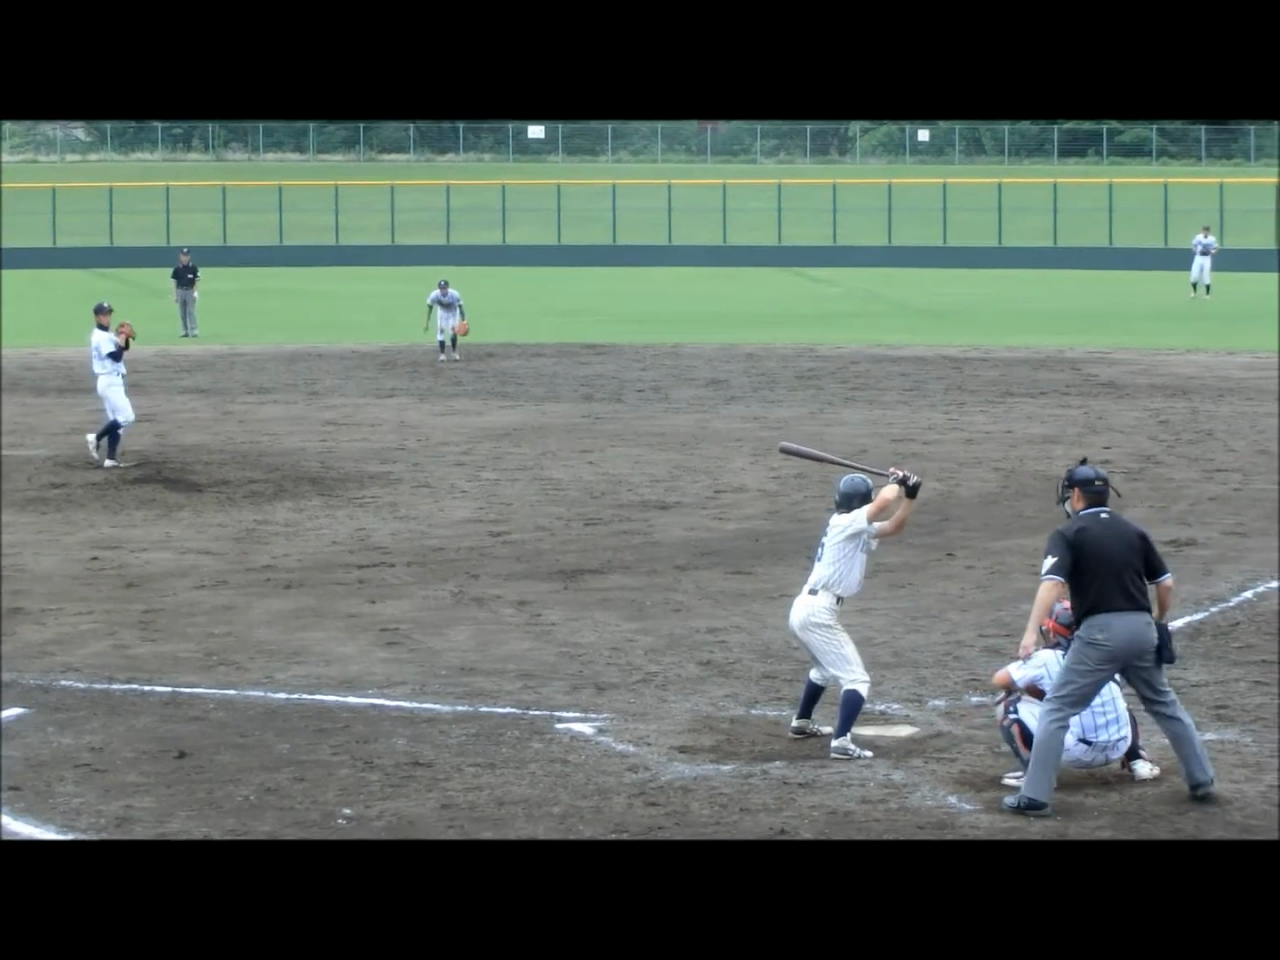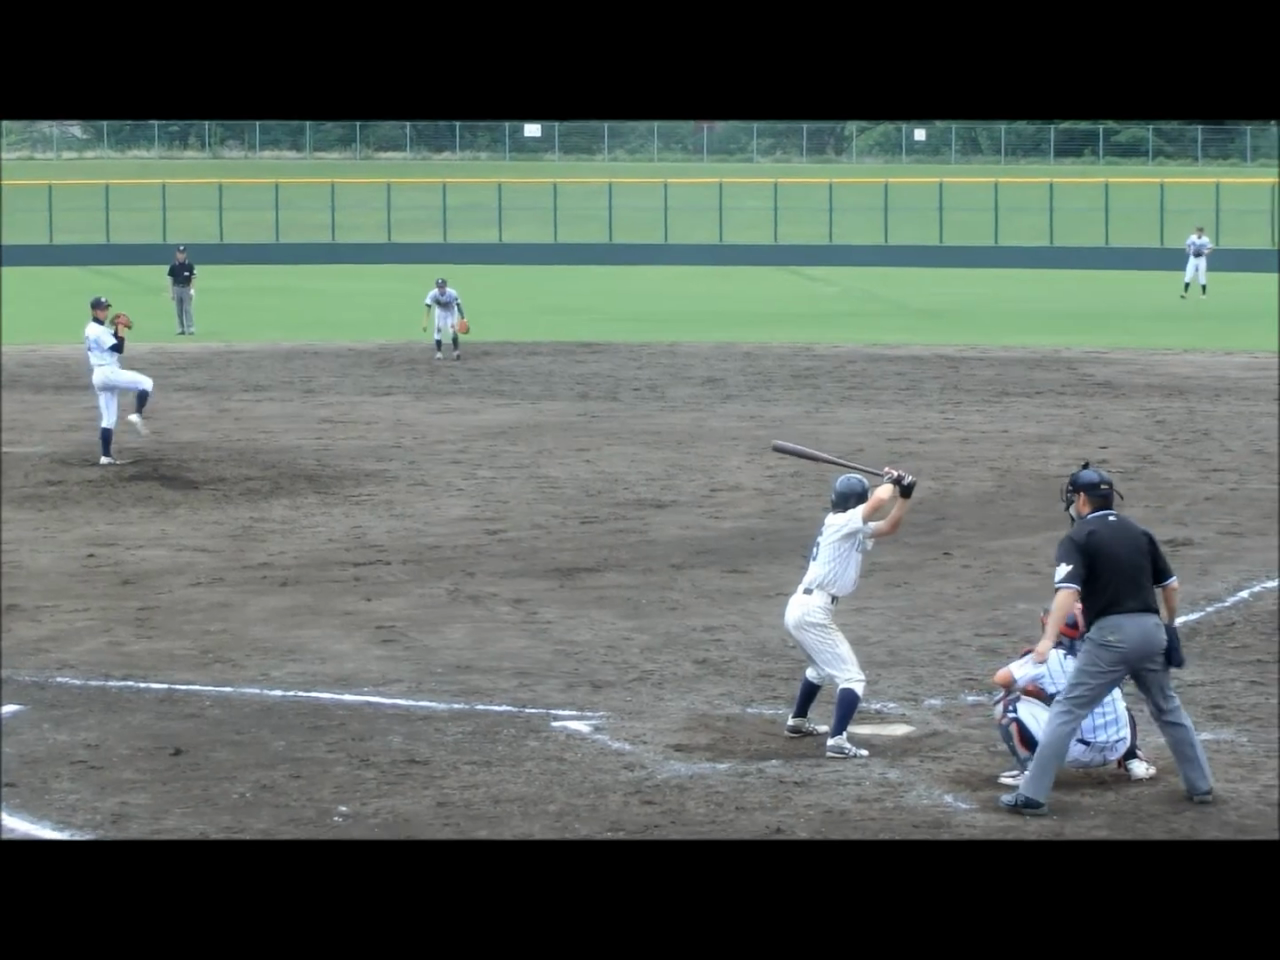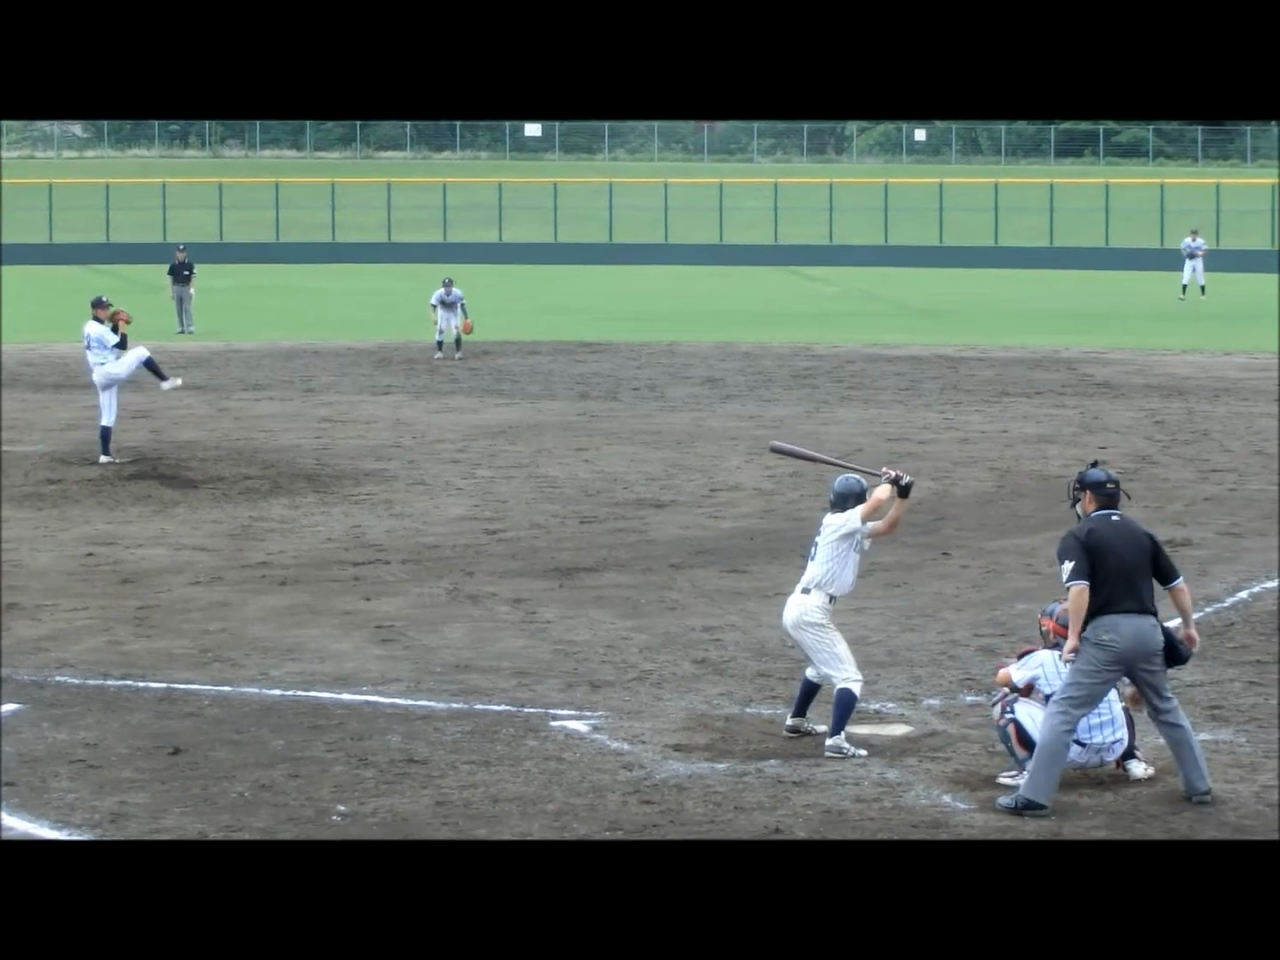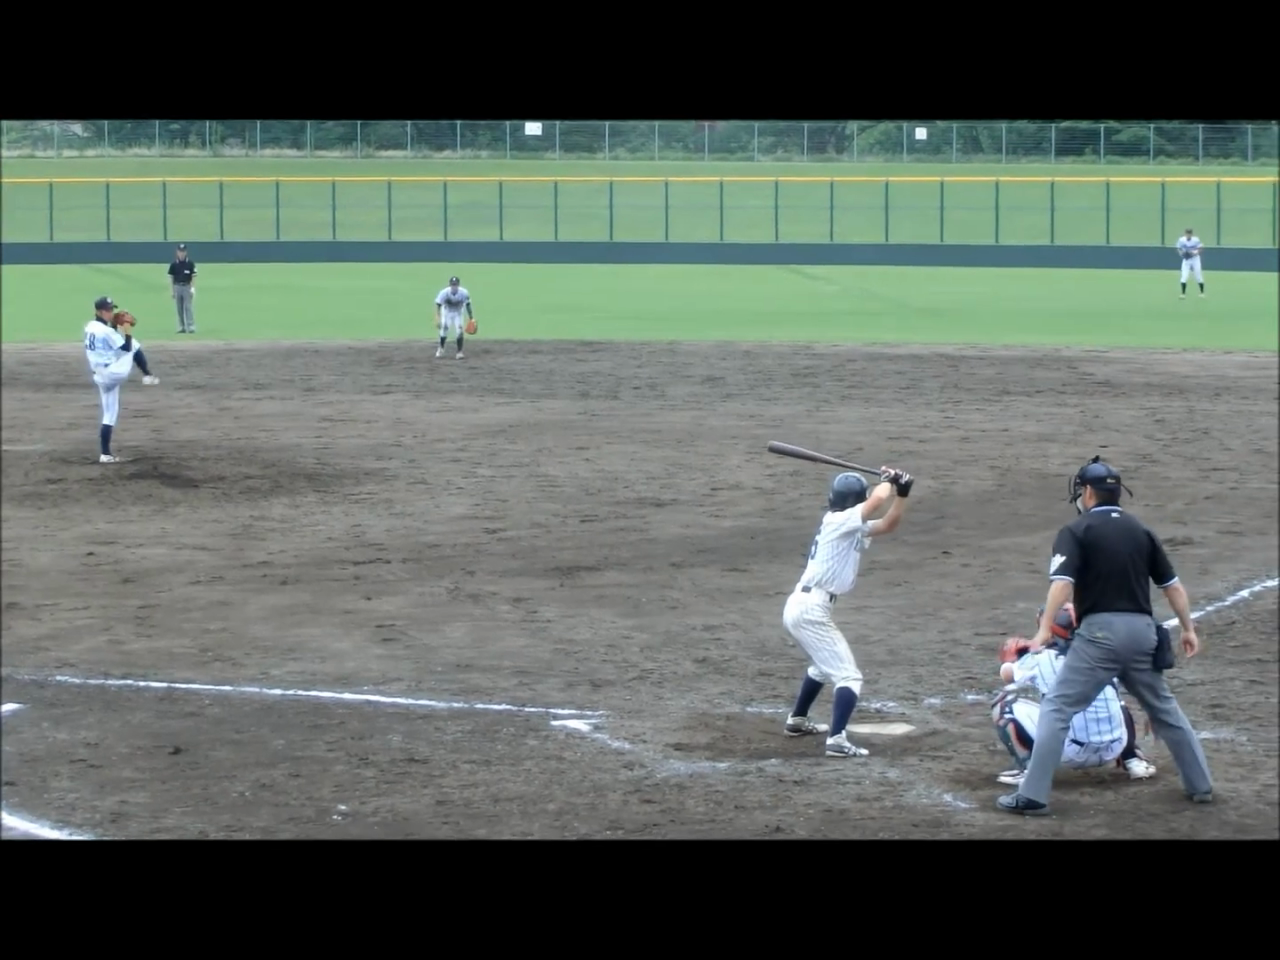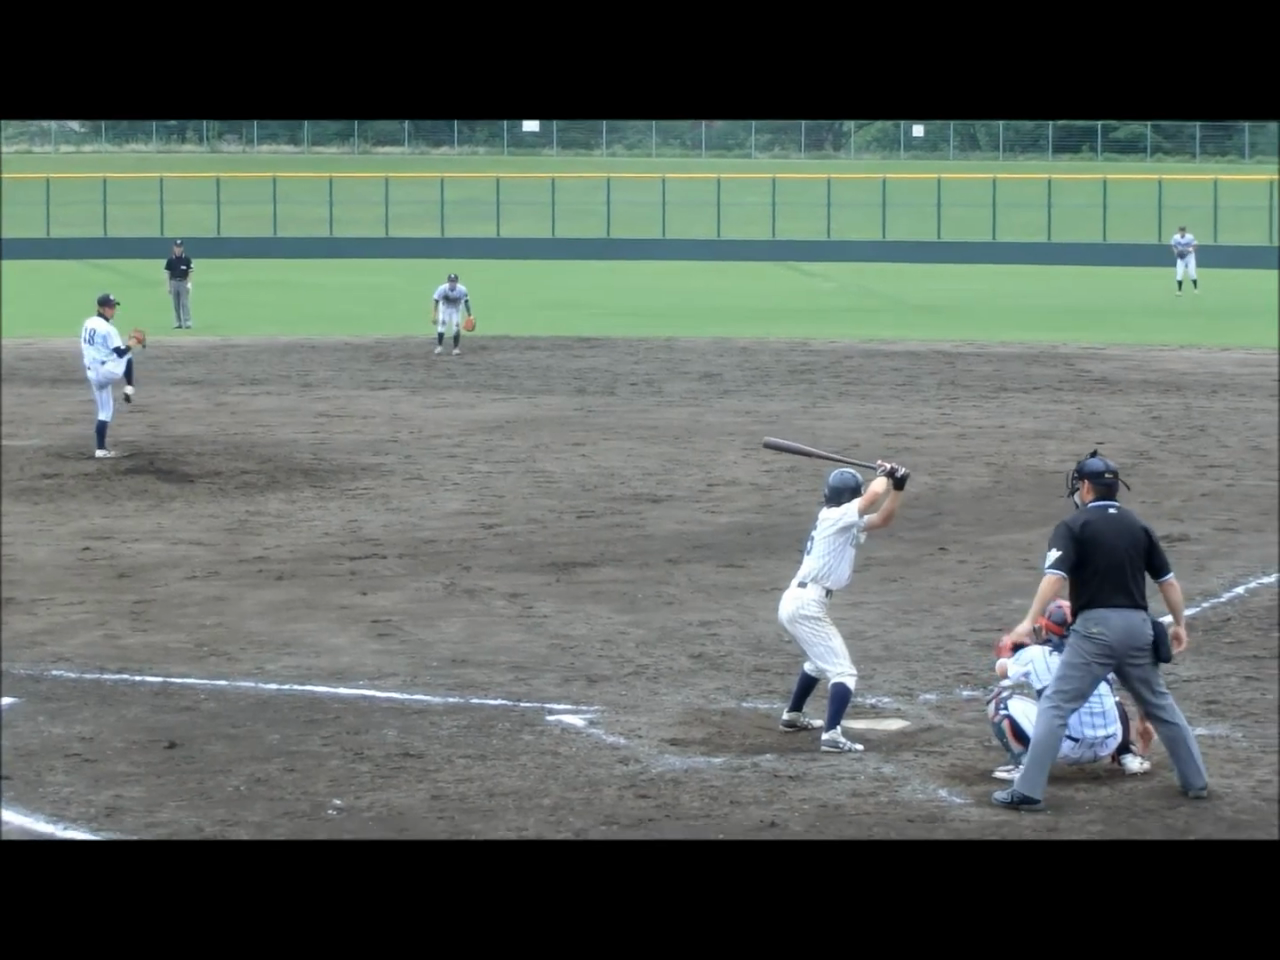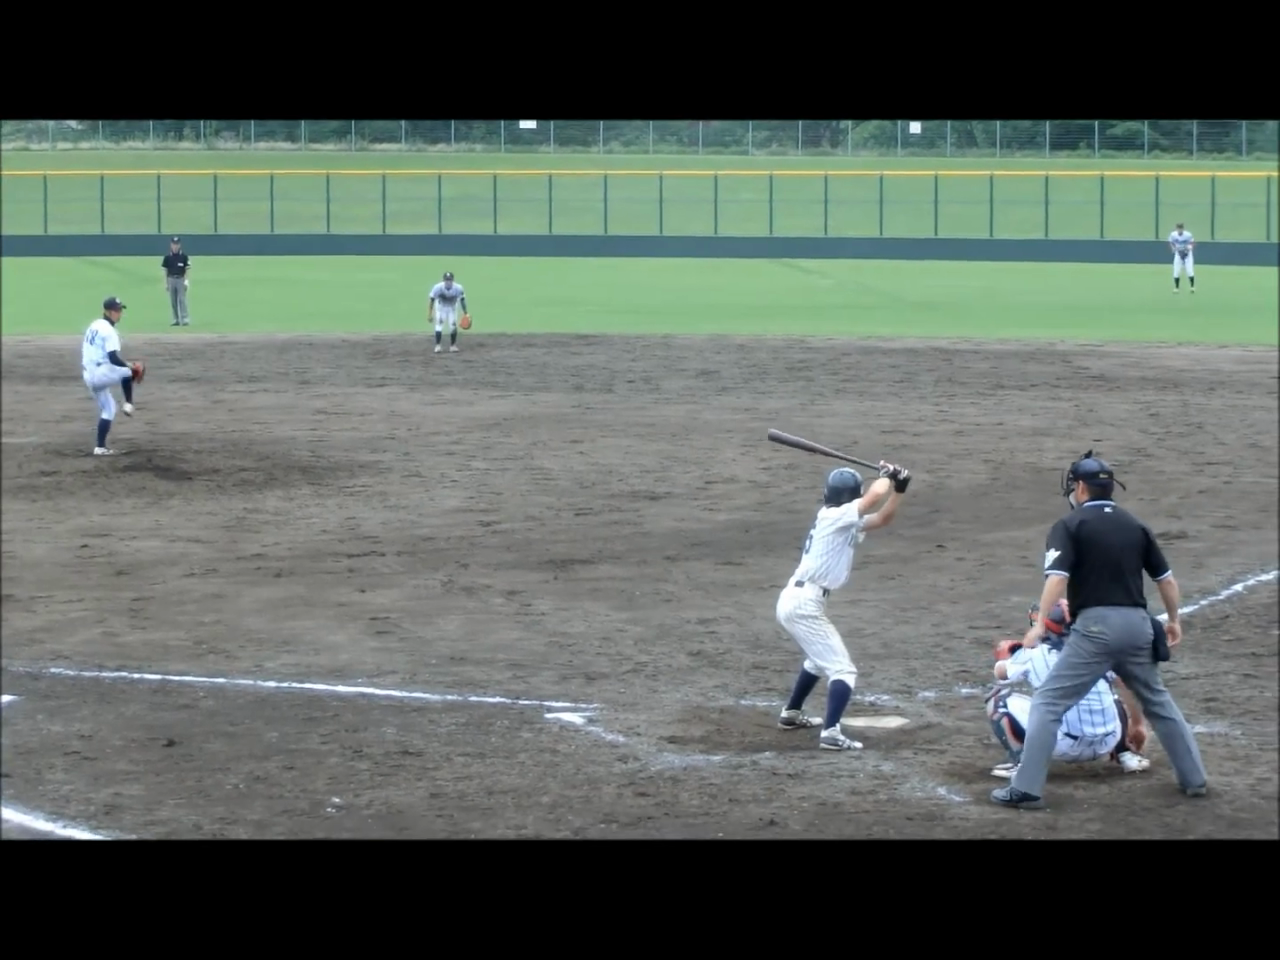
dt=0.2s
person 1, frame 1
left shoulder: (1067, 534)
right shoulder: (1134, 531)
left elbow: (1051, 584)
right elbow: (1165, 583)
left wrist: (1032, 631)
right wrist: (1158, 621)
left hip: (1099, 633)
right hip: (1141, 629)
left knee: (1056, 709)
right knee: (1164, 704)
left ankle: (1034, 796)
right ankle: (1202, 780)
person 1, frame 2
left shoulder: (1076, 539)
right shoulder: (1141, 533)
left elbow: (1067, 592)
right elbow: (1171, 585)
left wrist: (1048, 638)
right wrist: (1168, 624)
left hip: (1111, 635)
right hip: (1151, 631)
left knee: (1067, 711)
right knee: (1168, 709)
left ankle: (1032, 794)
right ankle: (1200, 785)
person 1, frame 3
left shoulder: (1078, 536)
right shoulder: (1143, 534)
left elbow: (1078, 590)
right elbow: (1177, 586)
left wrist: (1073, 636)
right wrist: (1188, 626)
left hip: (1106, 634)
right hip: (1148, 632)
left knee: (1063, 711)
right knee: (1166, 710)
left ankle: (1034, 796)
right ankle: (1199, 785)
person 1, frame 4
left shoulder: (1076, 531)
right shoulder: (1142, 532)
left elbow: (1062, 583)
right elbow: (1173, 586)
left wrist: (1044, 629)
right wrist: (1188, 629)
left hip: (1100, 632)
right hip: (1142, 631)
left knee: (1057, 709)
right knee: (1164, 710)
left ankle: (1033, 795)
right ankle: (1200, 785)
person 1, frame 5
left shoulder: (1073, 526)
right shoulder: (1139, 527)
left elbow: (1054, 577)
right elbow: (1168, 581)
left wrist: (1029, 621)
right wrist: (1179, 624)
left hip: (1095, 628)
right hip: (1137, 626)
left knee: (1055, 707)
right knee: (1160, 705)
left ankle: (1027, 791)
right ankle: (1195, 780)
person 1, frame 6
left shoulder: (1069, 525)
right shoulder: (1135, 525)
left elbow: (1057, 579)
right elbow: (1167, 579)
left wrist: (1039, 625)
right wrist: (1173, 620)
left hip: (1095, 626)
right hip: (1137, 624)
left knee: (1048, 702)
right knee: (1158, 703)
left ankle: (1025, 788)
right ankle: (1193, 778)
person 2, frame 1
left shoulder: (858, 528)
right shoulder: (845, 523)
left elbow: (893, 526)
right elbow: (884, 501)
left wrist: (910, 495)
right wrist: (896, 481)
left hip: (806, 609)
right hip: (817, 612)
left knee: (825, 669)
right knee: (856, 678)
left ankle: (801, 722)
right ankle: (841, 742)
person 2, frame 2
left shoulder: (854, 529)
right shoulder: (841, 523)
left elbow: (889, 527)
right elbow: (878, 500)
left wrist: (904, 495)
right wrist: (890, 481)
left hip: (801, 608)
right hip: (812, 612)
left knee: (822, 667)
right knee: (852, 677)
left ankle: (797, 721)
right ankle: (837, 741)
person 2, frame 3
left shoulder: (853, 529)
right shoulder: (840, 522)
left elbow: (887, 526)
right elbow: (877, 501)
left wrist: (902, 495)
right wrist: (888, 481)
left hip: (801, 607)
right hip: (811, 611)
left knee: (822, 667)
right knee: (849, 677)
left ankle: (796, 721)
right ankle: (836, 740)
person 2, frame 4
left shoulder: (852, 526)
right shoulder: (840, 521)
left elbow: (887, 525)
right elbow: (878, 499)
left wrist: (902, 493)
right wrist: (887, 479)
left hip: (801, 606)
right hip: (811, 610)
left knee: (824, 665)
right knee: (849, 676)
left ankle: (797, 720)
right ankle: (837, 739)
person 2, frame 5
left shoulder: (846, 521)
right shoulder: (836, 516)
left elbow: (882, 519)
right elbow: (874, 494)
left wrist: (897, 486)
right wrist: (884, 474)
left hip: (797, 602)
right hip: (807, 605)
left knee: (820, 660)
right knee: (843, 671)
left ankle: (792, 715)
right ankle: (832, 735)
person 2, frame 6
left shoulder: (845, 521)
right shoulder: (836, 516)
left elbow: (882, 518)
right elbow: (875, 495)
left wrist: (899, 488)
right wrist: (886, 475)
left hip: (795, 600)
right hip: (804, 604)
left knee: (819, 658)
right knee: (843, 669)
left ankle: (791, 713)
right ankle: (831, 732)
